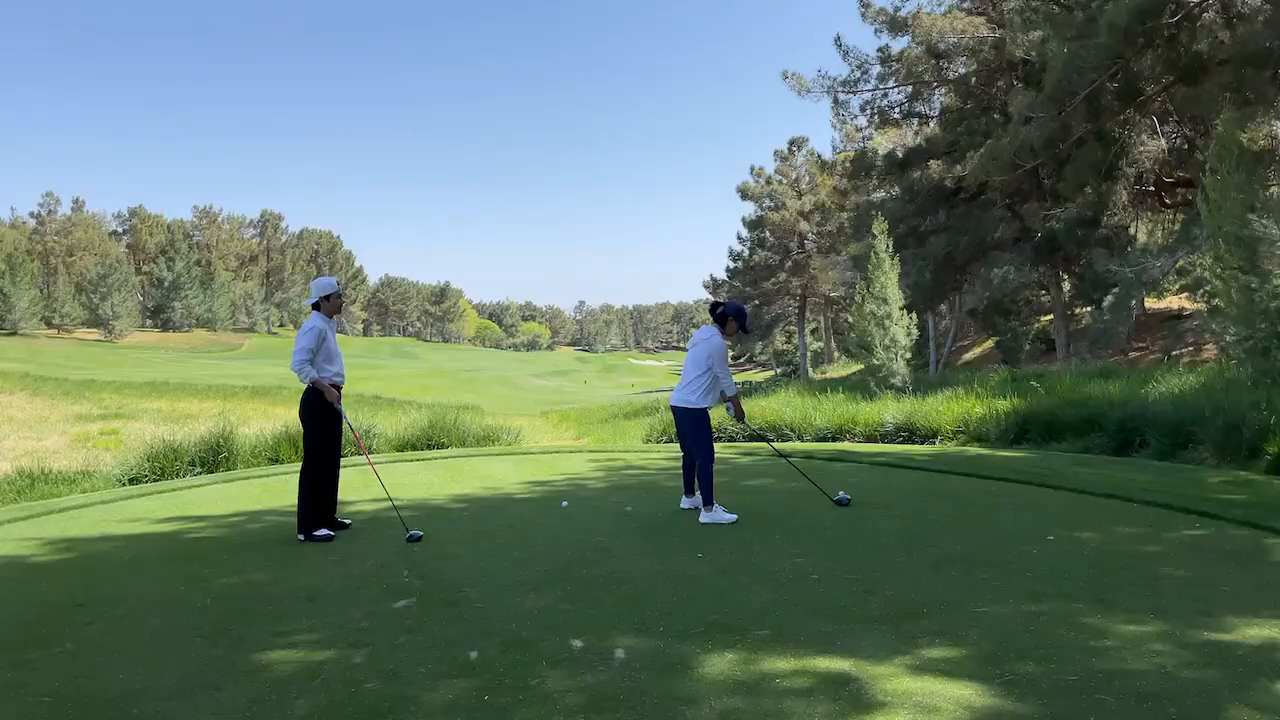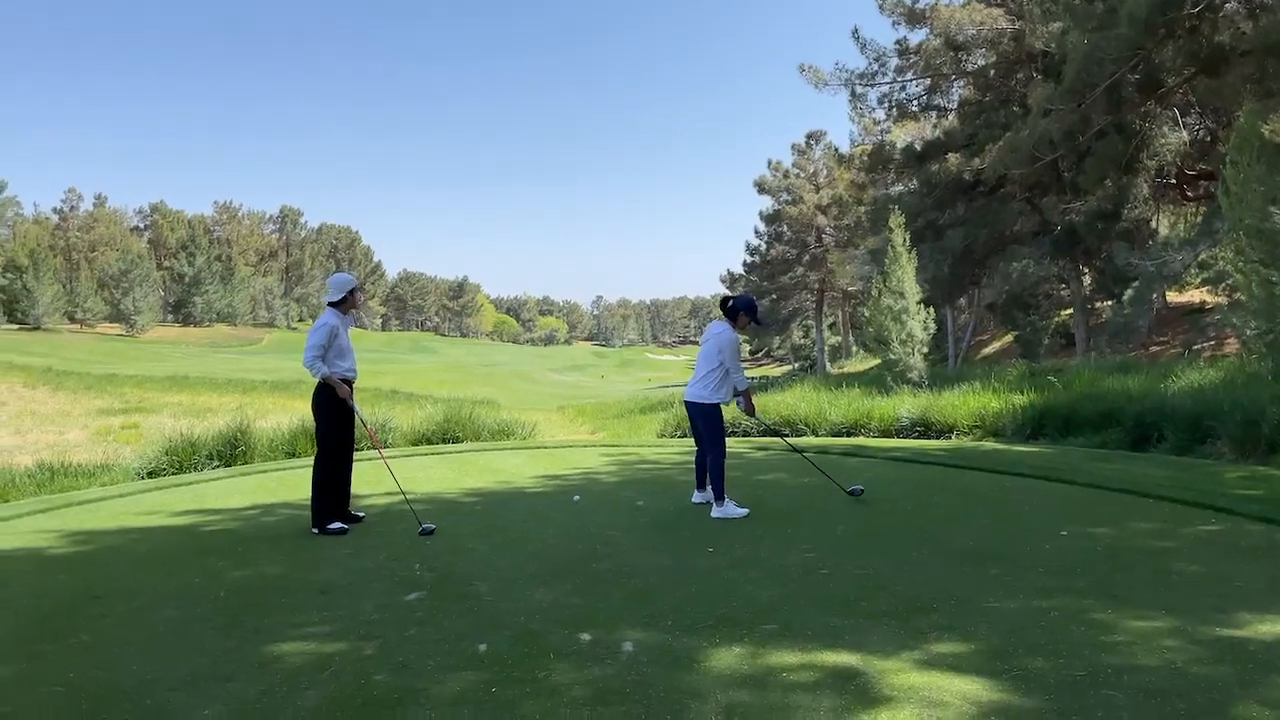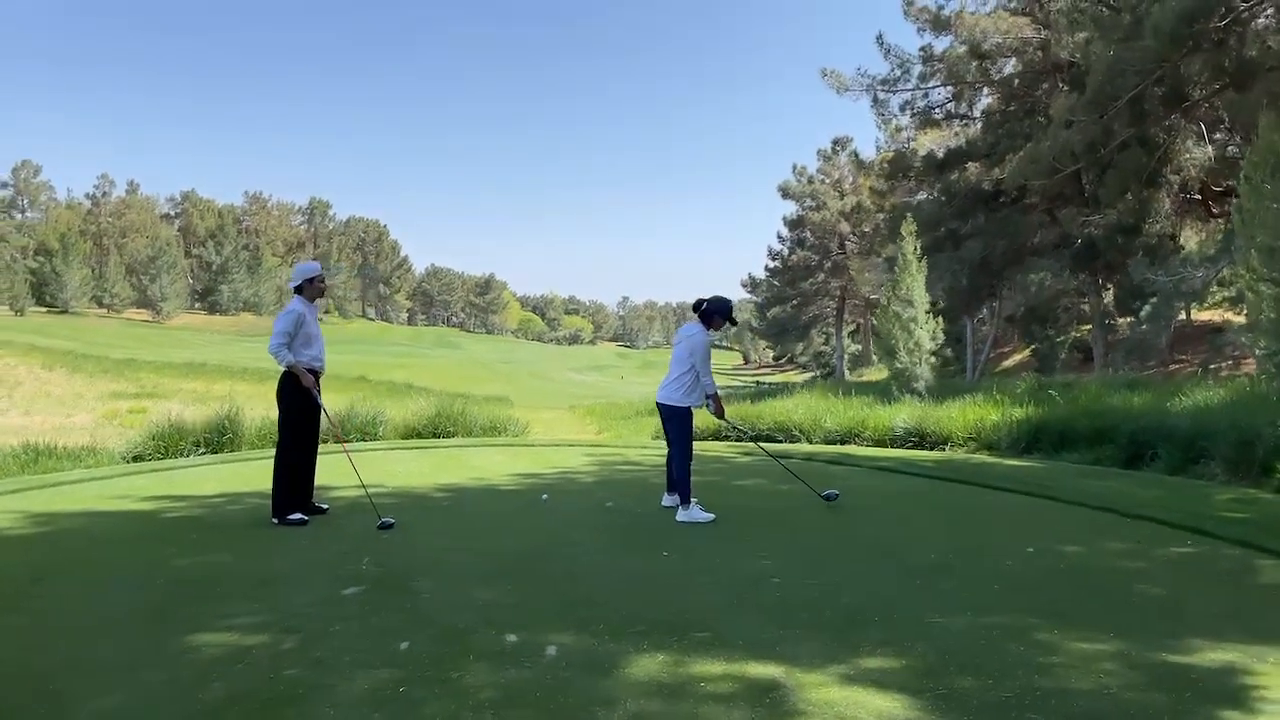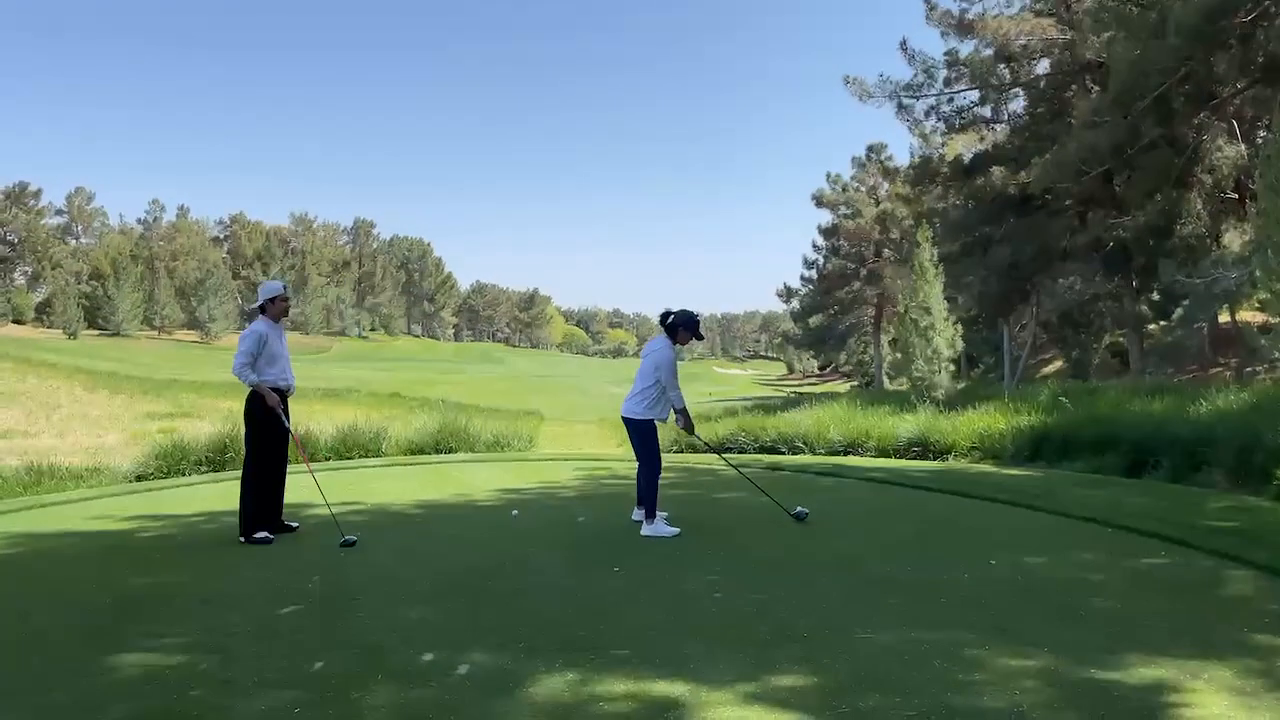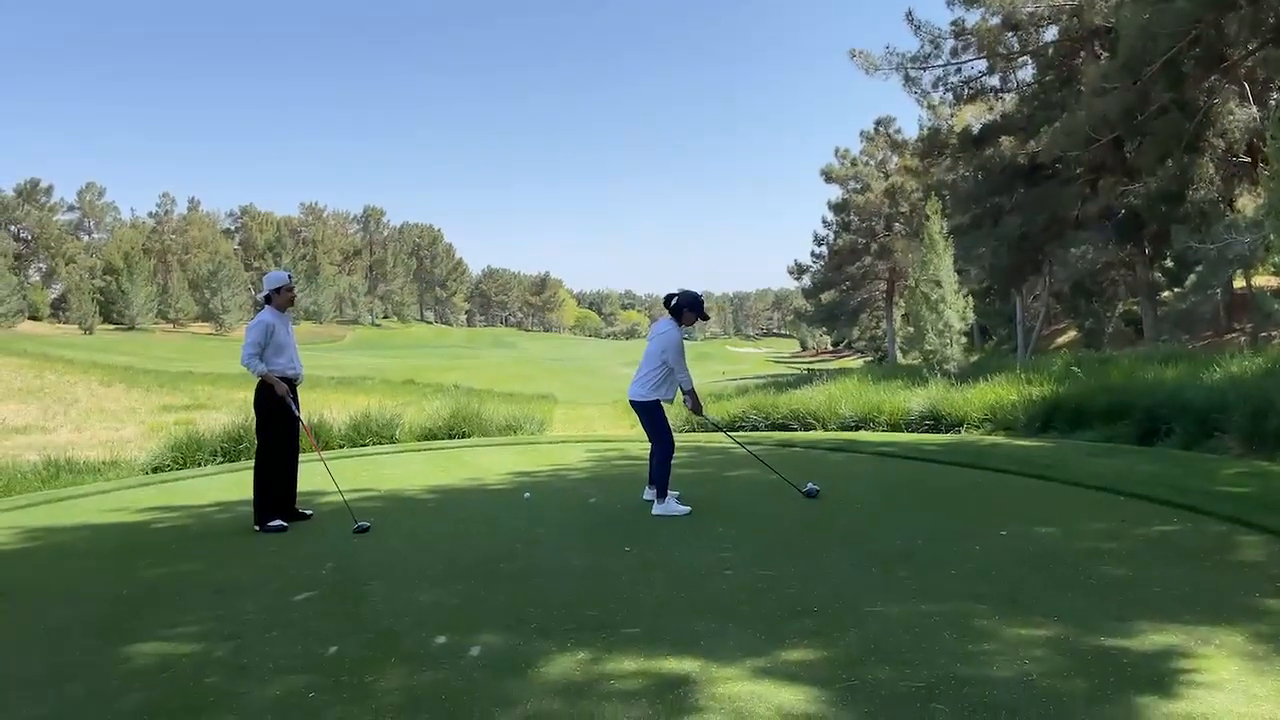
dt=1s
person 1, frame 1
left shoulder: (328, 325)
right shoulder: (315, 327)
right elbow: (300, 364)
right wrist: (326, 389)
left hip: (329, 398)
right hip: (318, 399)
left knee: (331, 460)
right knee: (315, 461)
left ankle: (326, 516)
right ankle: (308, 526)
person 1, frame 2
left shoulder: (342, 321)
right shoulder: (327, 323)
right elbow: (311, 360)
right wrist: (338, 385)
left hip: (342, 393)
right hip: (331, 394)
left knee: (343, 453)
right knee: (328, 455)
left ankle: (339, 509)
right ankle: (322, 519)
person 1, frame 3
left shoulder: (310, 311)
right shoulder: (294, 311)
right elbow: (277, 347)
right wrist: (302, 374)
left hip: (310, 383)
right hip: (296, 383)
left knee: (308, 444)
right knee: (291, 445)
left ankle: (303, 501)
right ankle: (283, 509)
person 1, frame 4
left shoulder: (278, 331)
right shoulder: (257, 332)
right elbow: (240, 367)
right wrist: (266, 393)
left hip: (279, 401)
right hip: (262, 402)
left knee: (277, 463)
right knee: (258, 464)
left ankle: (272, 519)
right ankle: (250, 527)
person 1, frame 5
left shoulder: (285, 320)
right shoulder: (264, 321)
right elbow: (249, 358)
right wrist: (275, 382)
left hip: (288, 390)
right hip: (271, 391)
left knee: (289, 451)
right knee: (269, 452)
left ankle: (286, 507)
right ankle: (264, 516)
person 2, frame 1
left shoulder: (704, 334)
right shoulder: (716, 342)
right elbow: (725, 377)
left wrist: (727, 398)
right wrist: (737, 406)
left hip: (680, 402)
right hip: (692, 406)
left knee: (691, 452)
right knee: (705, 456)
left ankle: (689, 497)
right ankle: (709, 510)
person 2, frame 2
left shoulder: (716, 328)
right shoulder: (728, 335)
right elbow: (735, 371)
left wrist: (738, 393)
right wrist: (748, 400)
left hip: (694, 397)
right hip: (705, 400)
left knee: (705, 447)
right knee: (717, 451)
left ankle: (701, 491)
right ankle: (720, 505)
person 2, frame 3
left shoulder: (689, 329)
right shoulder: (700, 338)
right elbow: (705, 375)
left wrist: (709, 397)
right wrist: (717, 403)
left hip: (667, 399)
right hip: (677, 402)
left knee: (676, 450)
right knee: (683, 454)
left ankle: (671, 495)
right ankle: (685, 509)
person 2, frame 4
left shoulder: (658, 343)
right shoulder: (665, 352)
right elbow: (673, 390)
left wrist: (678, 414)
right wrist: (686, 419)
left hip: (635, 412)
right hip: (640, 416)
left knee: (646, 463)
right knee: (652, 467)
left ankle: (641, 509)
right ankle: (650, 523)
person 2, frame 5
left shoulder: (663, 324)
right shoulder: (672, 336)
left elbow: (675, 371)
right elbow: (681, 372)
left wrist: (686, 394)
right wrist: (694, 400)
left hip: (643, 394)
right hip: (647, 397)
left knee: (659, 443)
right knee: (665, 446)
left ankle: (653, 488)
right ankle: (661, 502)
